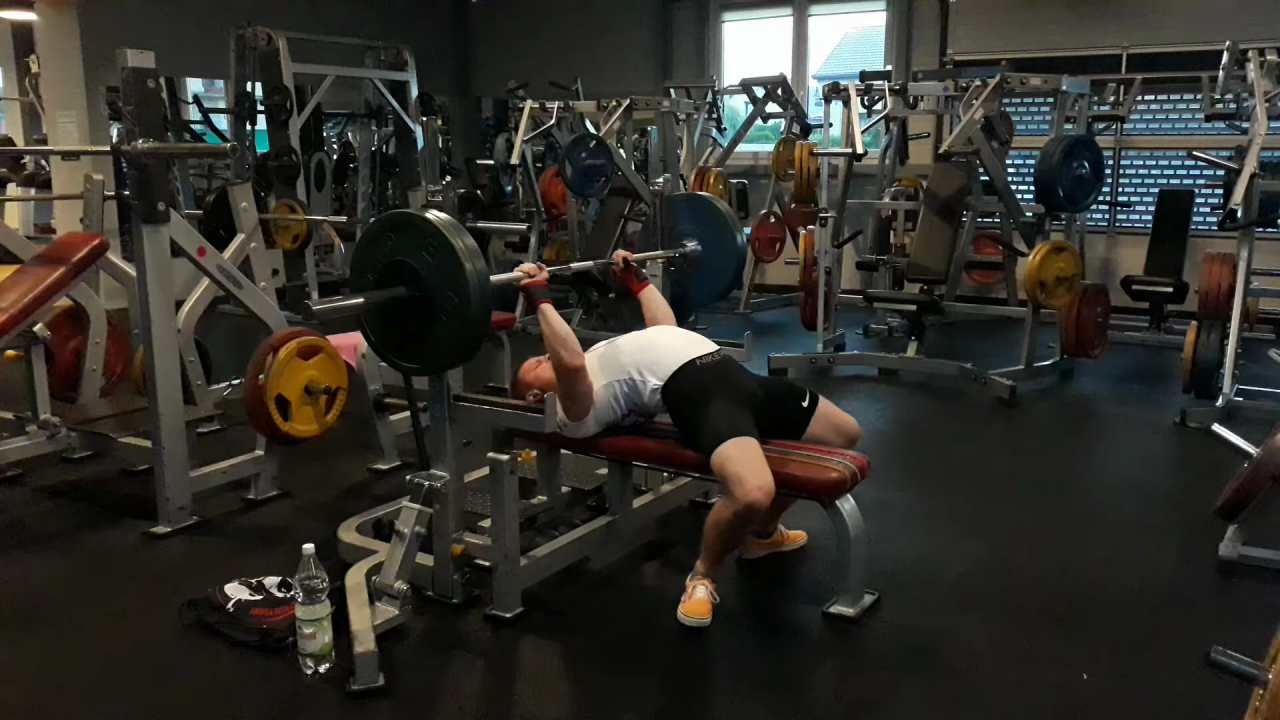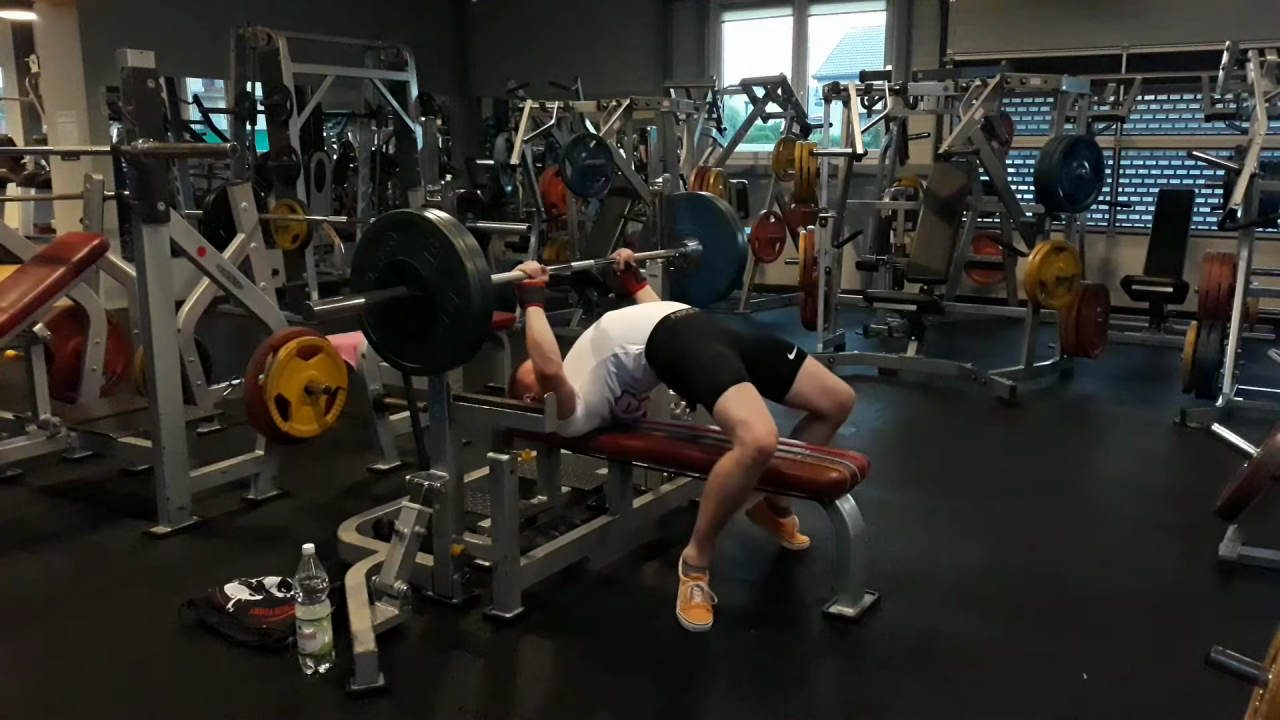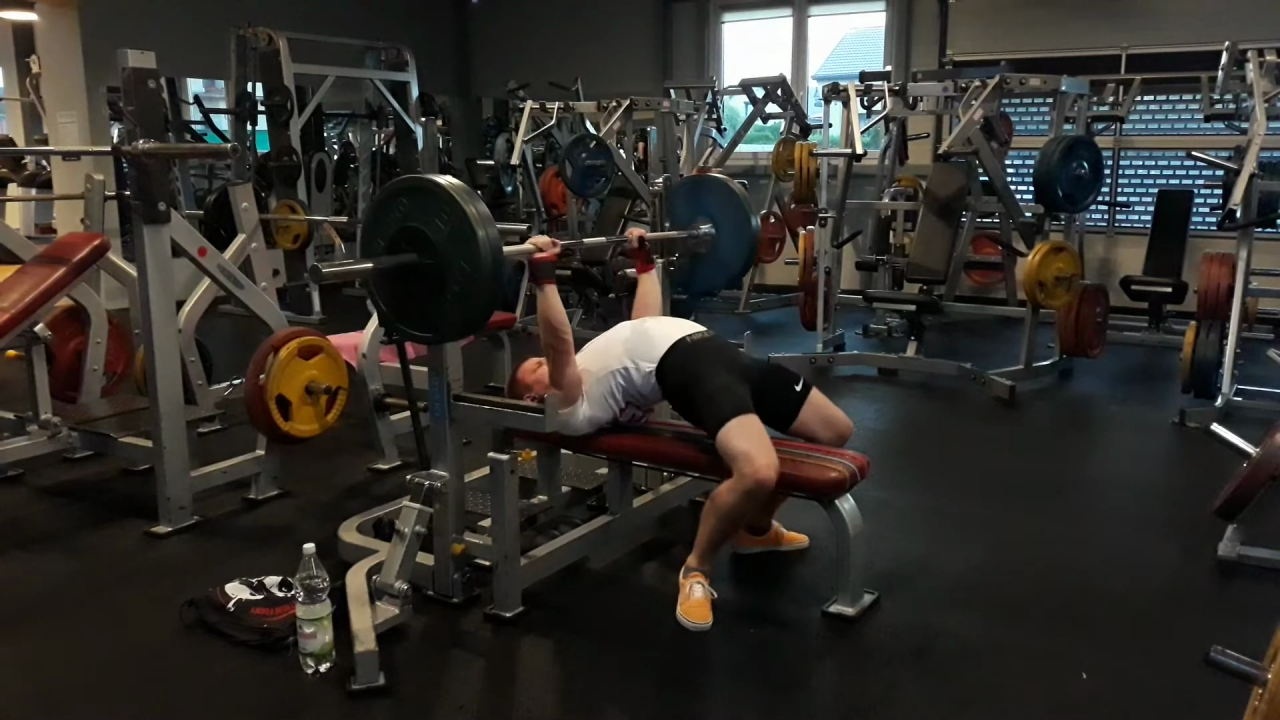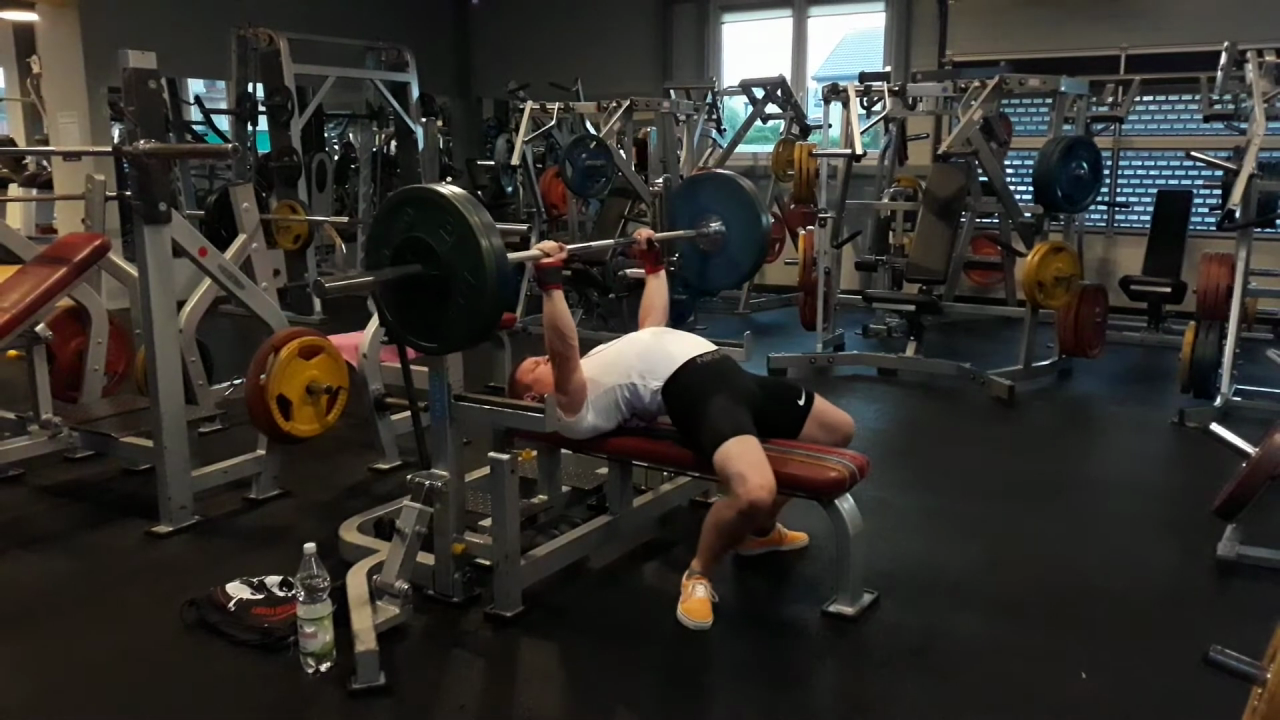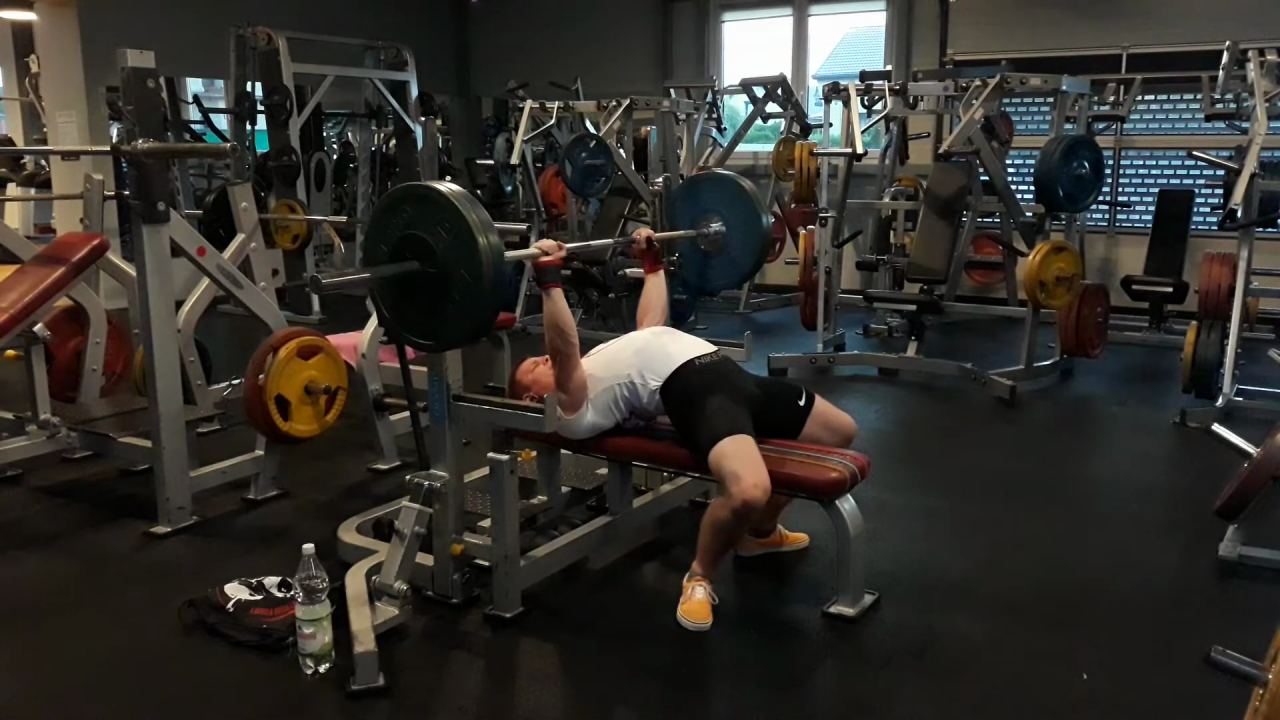
dt=0.7s
person 1, frame 1
left shoulder: (602, 366)
right shoulder: (575, 412)
left elbow: (665, 329)
right elbow: (571, 362)
left wrist: (635, 278)
right wrist: (540, 299)
left knee: (845, 435)
right knee: (753, 494)
left ankle: (762, 532)
right ankle: (703, 575)
person 1, frame 2
left shoulder: (595, 371)
left elbow: (654, 314)
right elbow: (551, 369)
left wrist: (633, 278)
right wrist: (532, 299)
left knee: (838, 401)
right knee: (757, 441)
left ankle: (775, 506)
right ankle: (695, 562)
person 1, frame 3
left shoulder: (598, 369)
right shoulder: (571, 406)
left elbow: (647, 320)
right elbow: (558, 344)
left wrist: (643, 259)
right wrist: (543, 276)
left knee: (836, 432)
right knee: (758, 473)
left ankle: (756, 529)
right ankle: (696, 571)
person 1, frame 4
left shoulder: (604, 366)
right shoulder: (572, 410)
left elbow: (653, 326)
right elbow: (564, 350)
left wrist: (652, 261)
right wrist: (550, 281)
left knee: (840, 431)
right knee: (755, 493)
left ankle: (760, 531)
right ankle: (698, 574)
person 1, frame 5
left shoulder: (600, 366)
right shoulder: (573, 409)
left elbow: (652, 323)
right elbow: (563, 347)
left wrist: (652, 259)
right wrist: (548, 278)
left knee: (841, 433)
right knee: (748, 491)
left ankle: (759, 532)
right ankle: (699, 577)
